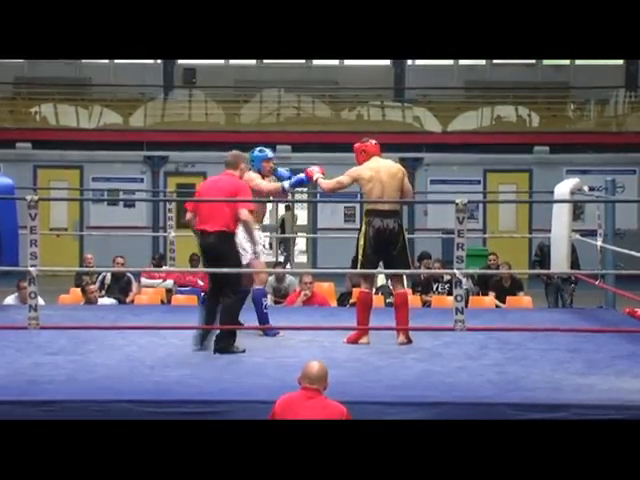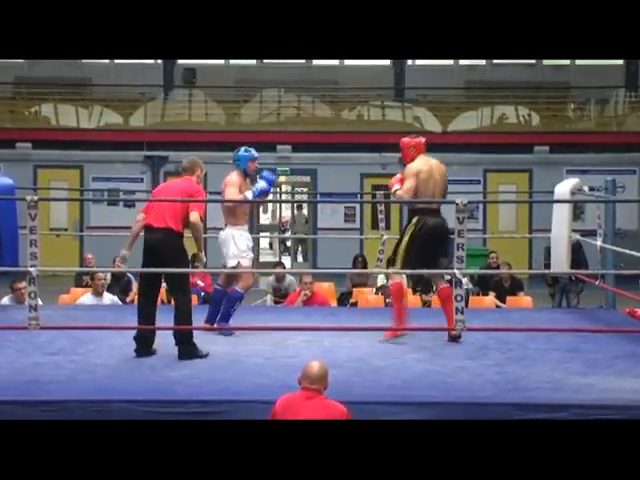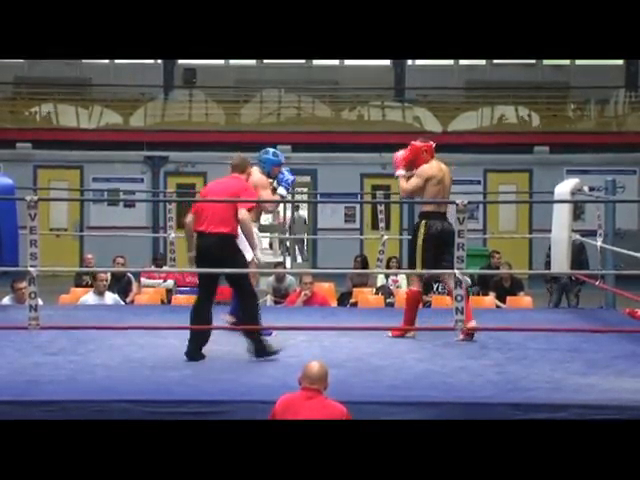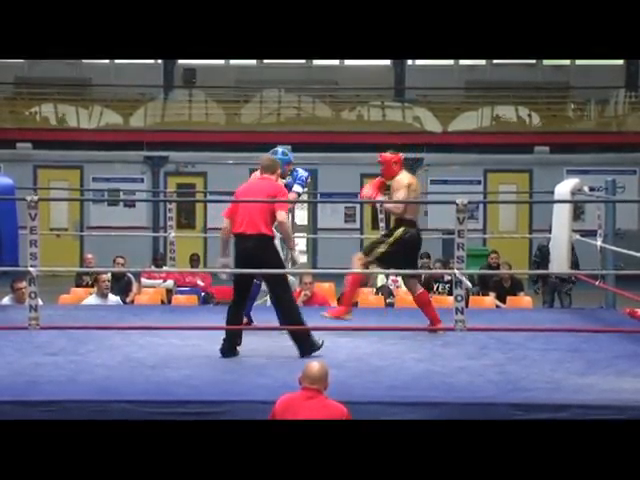
dt=0.7s
person 1, frame 1
left shoulder: (204, 184)
right shoulder: (240, 186)
left elbow: (189, 217)
right elbow: (244, 216)
right wrist: (254, 243)
left hip: (205, 240)
right hip: (223, 240)
left knee: (216, 288)
right knee: (234, 292)
left ankle: (203, 335)
right ankle: (224, 342)
person 1, frame 2
left shoulder: (162, 186)
right shoulder: (196, 189)
left elbow: (140, 219)
right elbow: (194, 219)
left wrist: (127, 248)
right wrist: (201, 251)
left hip: (150, 238)
right hip: (170, 239)
left knee: (147, 293)
right knee: (182, 294)
left ankle: (143, 345)
right ankle: (186, 347)
person 1, frame 3
left shoulder: (210, 186)
right shoulder: (244, 188)
left elbow: (189, 221)
right elbow: (243, 217)
left wrist: (191, 250)
right wrist: (255, 248)
left hip: (203, 242)
right hip: (224, 242)
left knee: (204, 296)
right knee: (246, 294)
left ankle: (194, 348)
right ankle: (258, 344)
person 1, frame 4
left shoulder: (242, 189)
right shoulder: (278, 189)
left elbow: (226, 224)
right elbow: (282, 219)
left wrist: (223, 255)
right wrist: (292, 249)
left hip: (241, 245)
right hip: (262, 244)
left knee: (240, 296)
right knee: (282, 295)
left ankle: (229, 345)
right ankle: (305, 343)
person 2, frame 1
left shoulder: (360, 171)
right shoulder: (399, 169)
left elbow: (329, 187)
right elbow: (409, 197)
left wrist: (315, 175)
left hip: (373, 224)
right hip: (395, 223)
left knee: (366, 280)
right knee: (398, 280)
left ankle: (362, 333)
right ankle: (403, 333)
person 2, frame 2
left shoulder: (413, 168)
right shoulder: (440, 166)
left elbow: (405, 197)
left wrist: (396, 186)
left hip: (420, 220)
right hip: (438, 221)
left knee: (397, 272)
right knee: (438, 277)
left ankle: (398, 325)
right ankle: (453, 327)
person 2, frame 3
left shoulder: (426, 170)
right shoulder: (444, 169)
left elbow: (404, 189)
left wrist: (400, 169)
right wrist: (409, 168)
left hip: (428, 224)
right hip: (444, 224)
left knee: (416, 277)
right knee: (448, 277)
left ankle: (406, 328)
right ankle: (467, 323)
person 2, frame 4
left shoulder: (401, 180)
right shoulder: (409, 179)
left elbow: (397, 208)
left wrist: (376, 198)
right wrist: (377, 193)
left hip: (402, 231)
right hip: (412, 233)
left knee: (360, 259)
right knee: (411, 281)
left ankle: (344, 308)
right ankle: (436, 322)
person 3, frame 1
left shoulder: (265, 178)
right shoulder: (251, 177)
left elbow: (281, 194)
right elbow: (268, 189)
left wrist: (284, 180)
right wrist: (292, 182)
left hip: (254, 232)
right hip: (246, 232)
left knee: (251, 277)
right knee: (261, 277)
right ankle: (264, 324)
person 3, frame 2
left shoulder: (244, 180)
right shoulder: (233, 179)
left elbow: (257, 198)
right elbow: (229, 201)
left wrist: (264, 187)
right wrist: (253, 193)
left hip: (239, 232)
right hip: (235, 233)
left knee: (226, 279)
right knee: (246, 281)
left ankle: (210, 321)
right ankle: (223, 321)
person 3, frame 3
left shoulder: (255, 175)
right shoulder: (259, 178)
left elbow: (265, 199)
right elbow: (268, 206)
left wrist: (277, 185)
right wrist: (283, 188)
right knee: (251, 277)
left ankle: (234, 315)
person 3, frame 4
left shoulder: (258, 175)
right elbow: (286, 204)
left wrist: (288, 186)
right wrist: (298, 187)
left knee: (258, 274)
left ankle: (245, 315)
